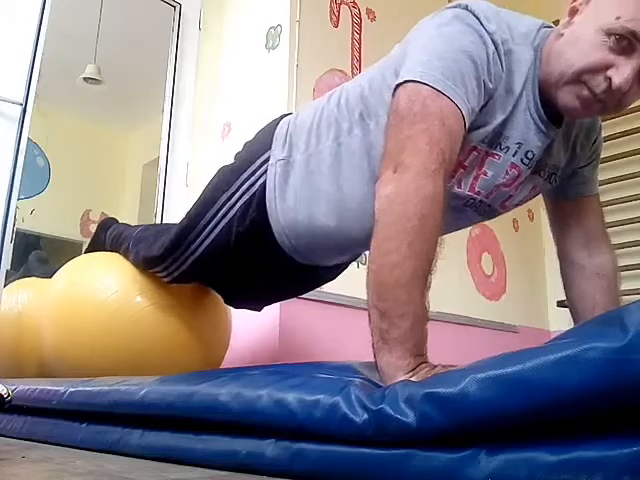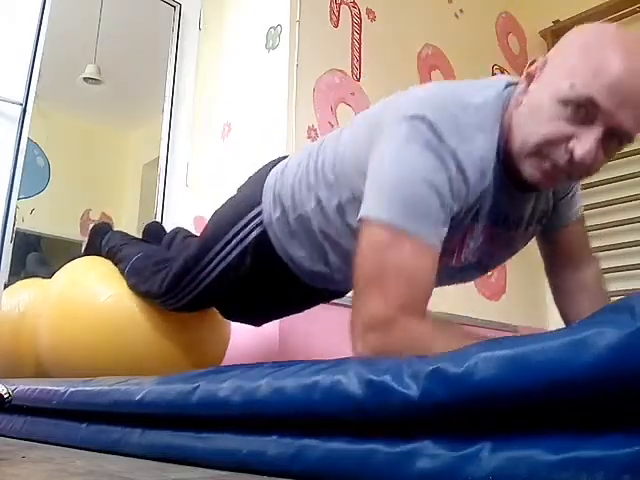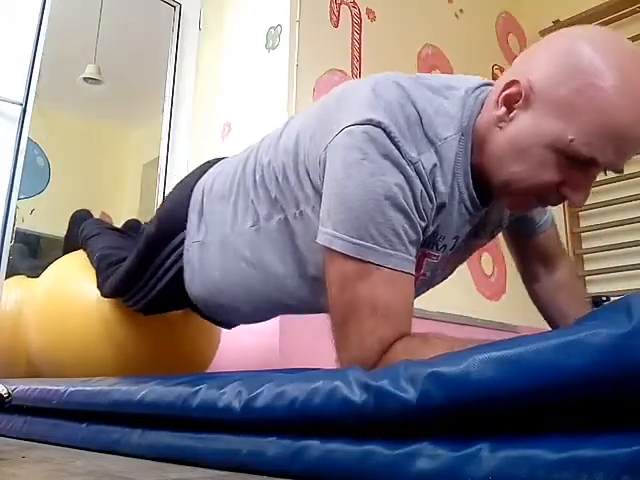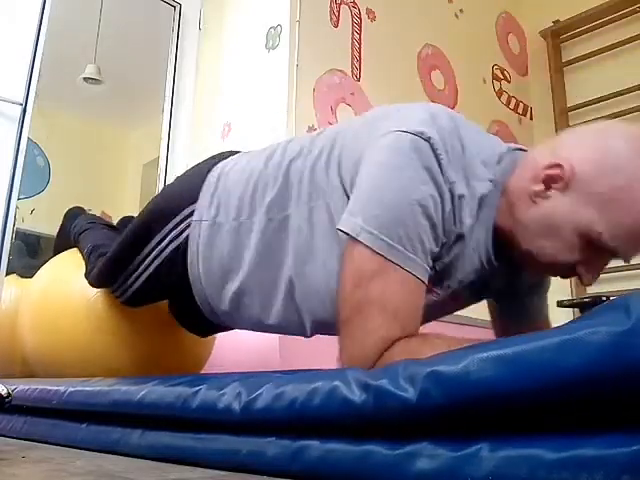
dt=0.5s
person 1, frame 1
left shoulder: (581, 132)
left elbow: (589, 254)
right elbow: (407, 182)
right wrist: (404, 365)
left hip: (329, 246)
right hip: (284, 179)
left knee: (237, 289)
right knee: (174, 261)
left ankle: (130, 240)
right ankle: (116, 238)
person 1, frame 2
left shoulder: (558, 160)
right shoulder: (433, 135)
left elbow: (575, 271)
right elbow: (379, 332)
left hip: (331, 266)
right hip: (279, 223)
left knee: (237, 308)
right knee: (167, 286)
left ankle: (169, 239)
right ankle: (111, 243)
person 1, frame 3
left shoulder: (513, 149)
right shoulder: (385, 140)
left elbow: (547, 266)
right elbow: (371, 359)
right hip: (206, 226)
right knee: (127, 288)
left ankle: (134, 236)
right ankle: (93, 233)
person 1, frame 4
left shoulder: (524, 237)
right shoulder: (424, 156)
right elbow: (370, 363)
right hip: (207, 217)
left knee: (195, 320)
right knee: (114, 276)
left ankle: (125, 231)
right ankle: (83, 229)
